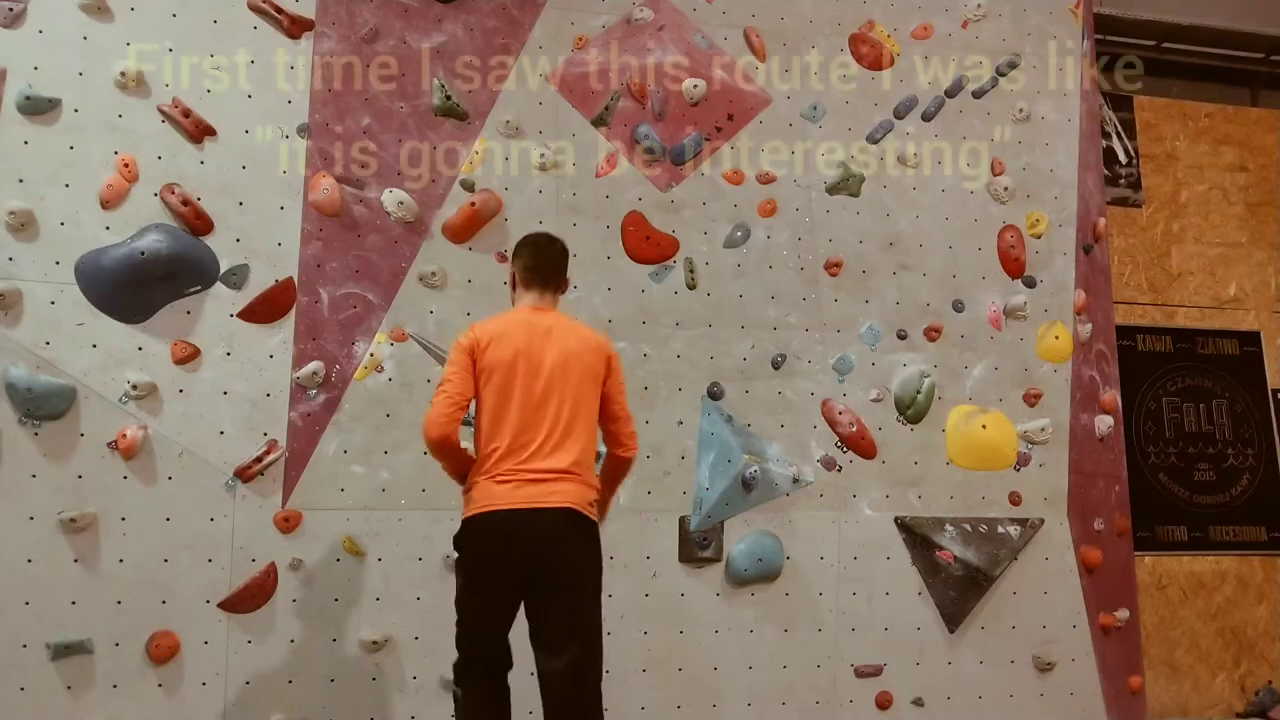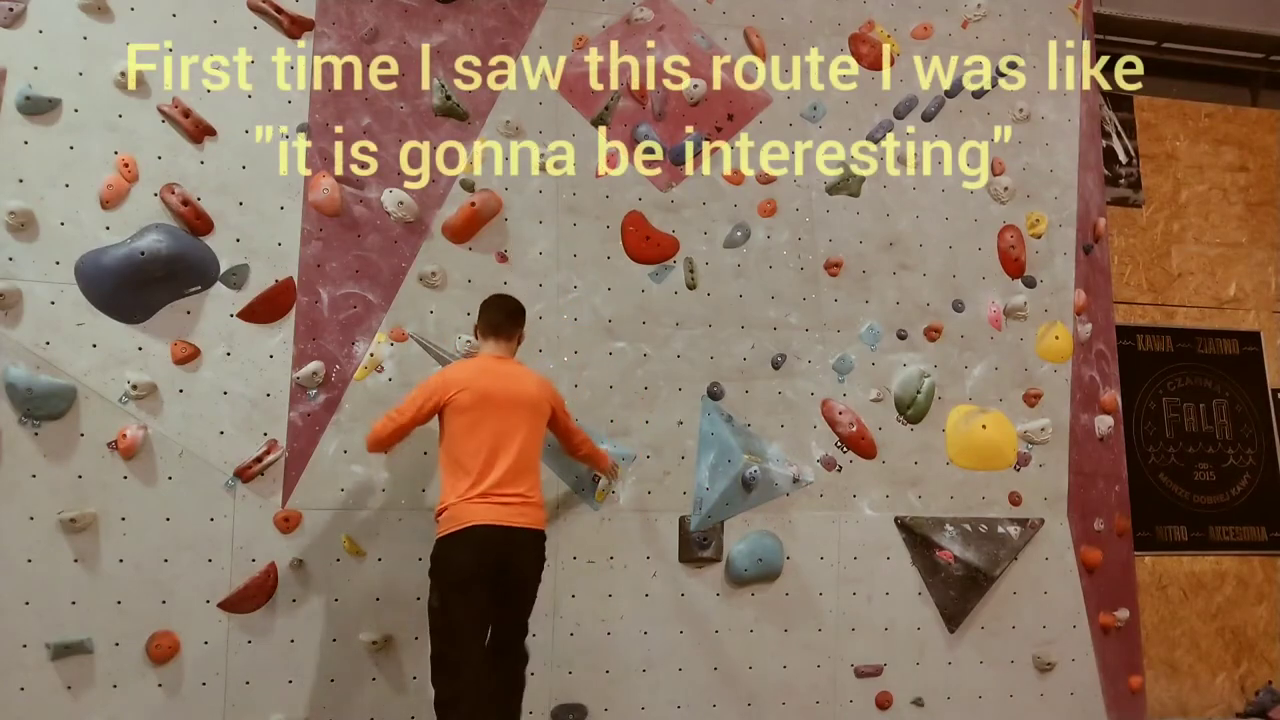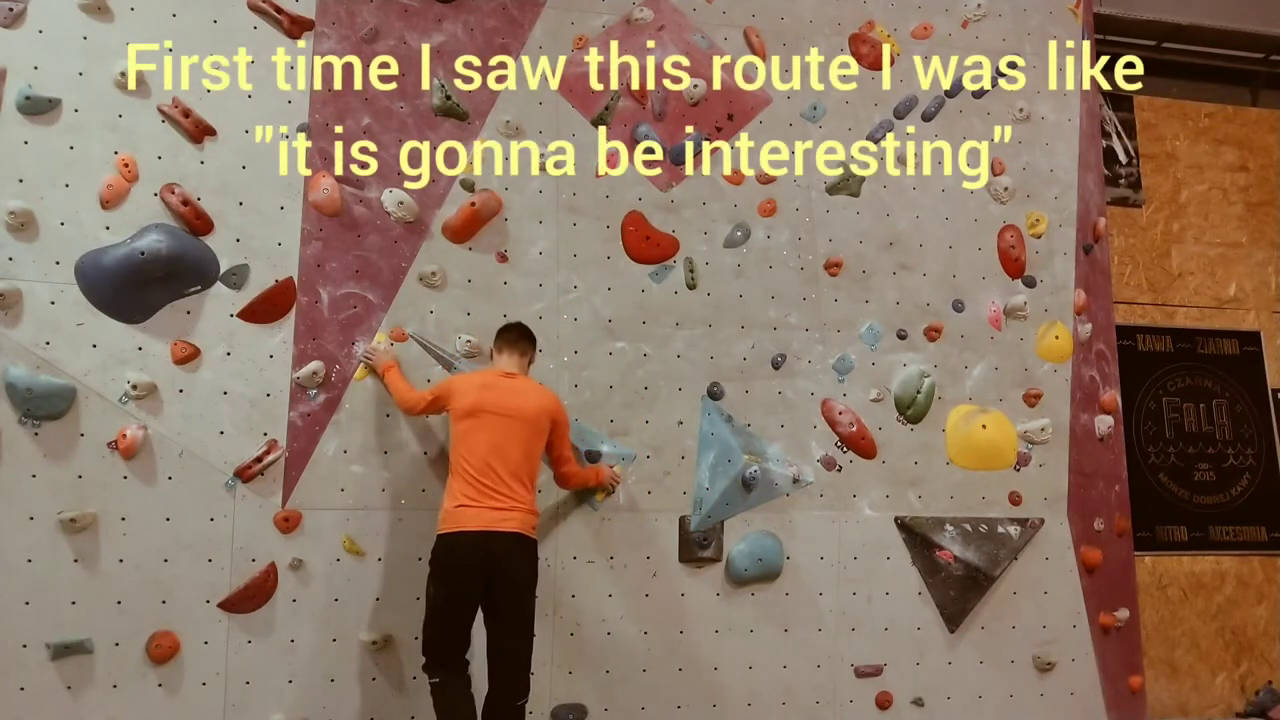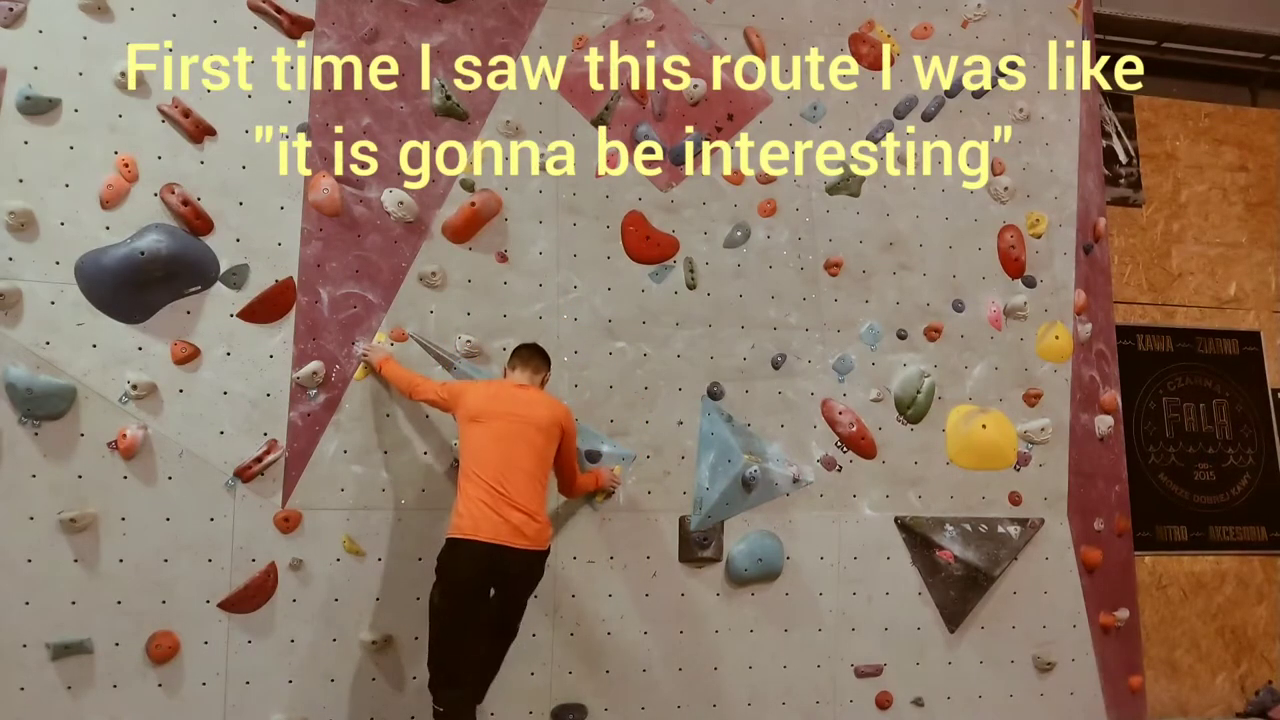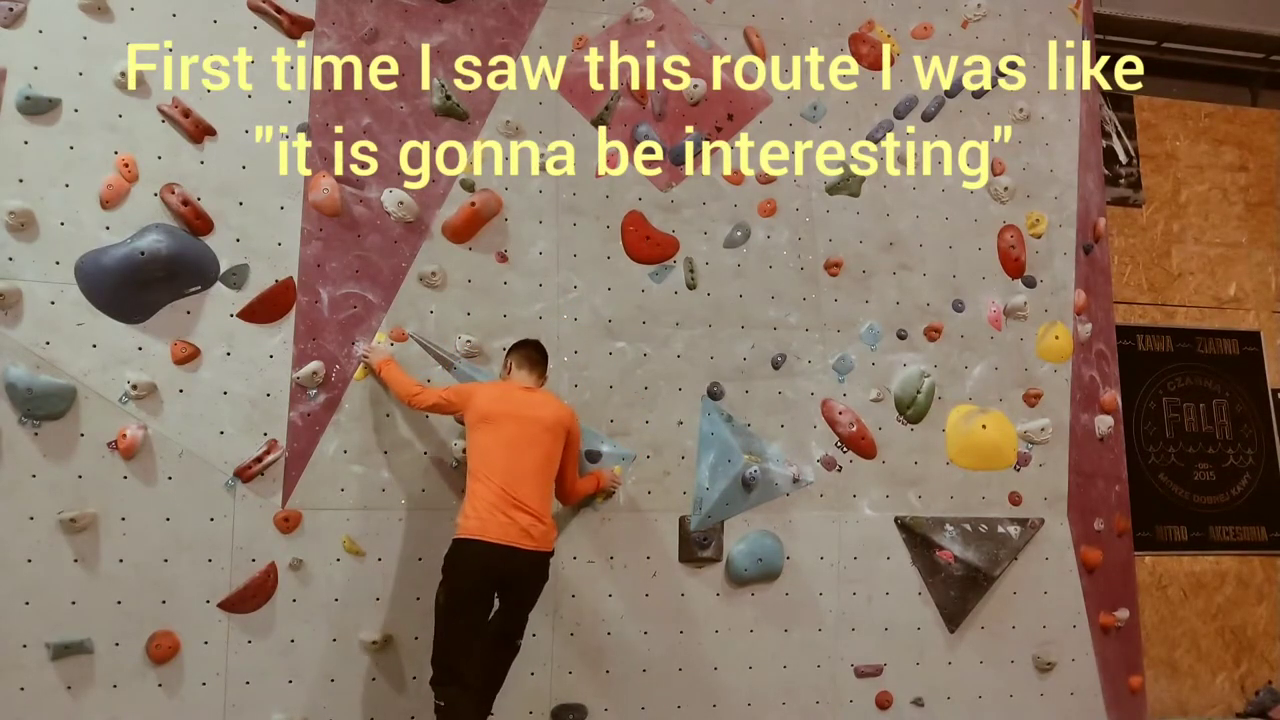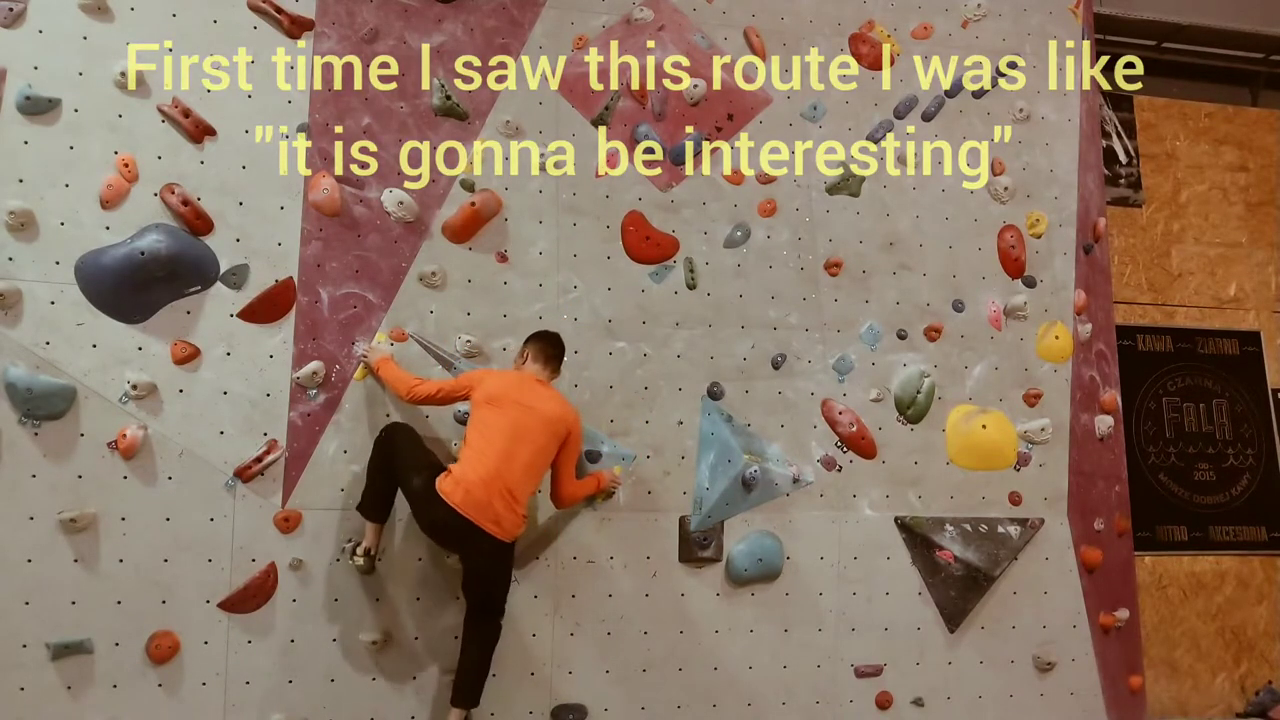
dt=0.7s
person 1, frame 1
left shoulder: (480, 338)
right shoulder: (596, 346)
left elbow: (438, 430)
right elbow: (624, 447)
right wrist: (599, 499)
left hip: (493, 520)
right hip: (568, 522)
left knee: (480, 672)
person 1, frame 2
left shoulder: (450, 379)
right shoulder: (541, 388)
left elbow: (377, 440)
right elbow: (576, 443)
left wrist: (408, 414)
right wrist: (602, 461)
left hip: (464, 534)
right hip: (525, 535)
left knee: (458, 672)
right knee: (507, 655)
person 1, frame 3
left shoulder: (460, 387)
right shoulder: (548, 403)
left elbow: (410, 402)
right elbow: (567, 476)
left wrist: (387, 367)
right wrist: (598, 475)
left hip: (460, 537)
right hip: (517, 541)
left knee: (444, 659)
right knee: (510, 666)
person 1, frame 4
left shoulder: (470, 393)
right shoulder: (558, 413)
left elbow: (416, 387)
right elbow: (570, 486)
left wrist: (383, 361)
right wrist: (598, 478)
left hip: (469, 543)
right hip: (529, 549)
left knee: (450, 666)
right knee: (500, 626)
person 1, frame 5
left shoulder: (477, 396)
right shoulder: (564, 415)
left elbow: (416, 396)
right elbow: (567, 493)
left wrist: (384, 363)
right wrist: (598, 480)
left hip: (477, 545)
right hip: (534, 552)
left knee: (453, 664)
right knee: (502, 643)
person 1, frame 6
left shoulder: (489, 380)
right shoulder: (567, 417)
left elbow: (414, 391)
right elbow: (562, 496)
left wrist: (382, 362)
right wrist: (598, 481)
left hip: (443, 506)
right hip: (495, 536)
left knee: (394, 435)
right knee: (485, 620)
left ankle: (369, 545)
